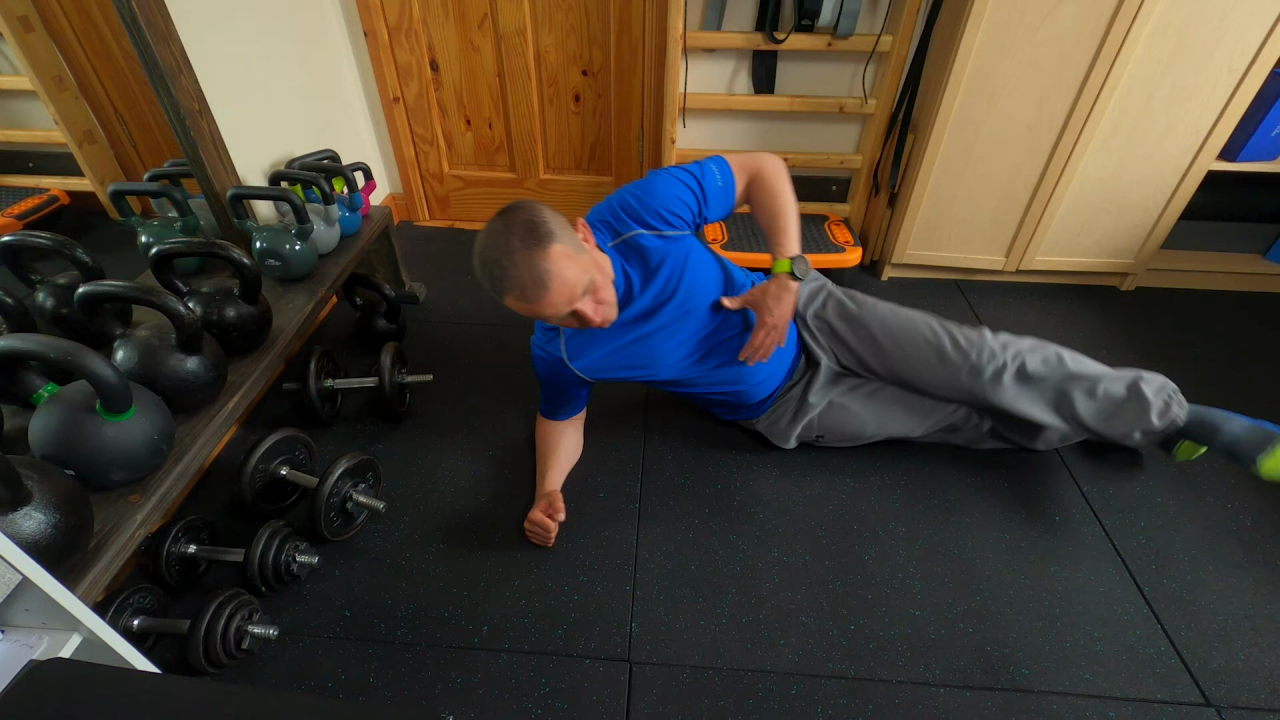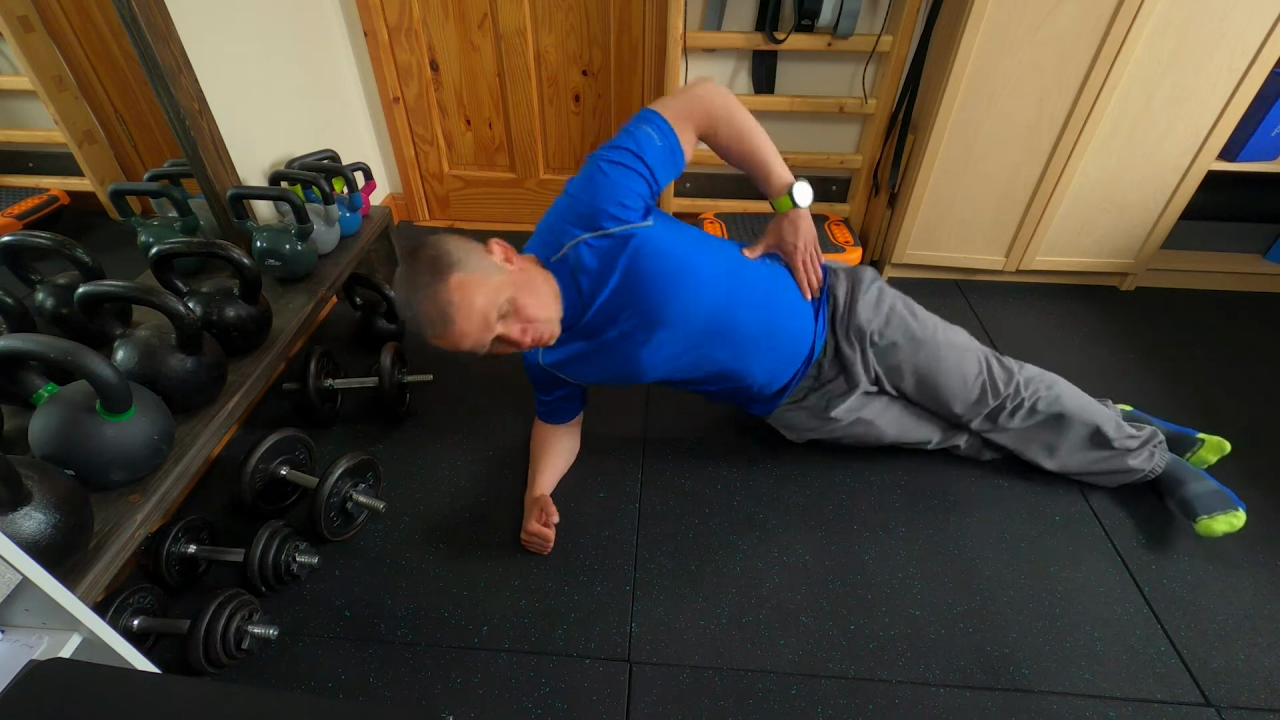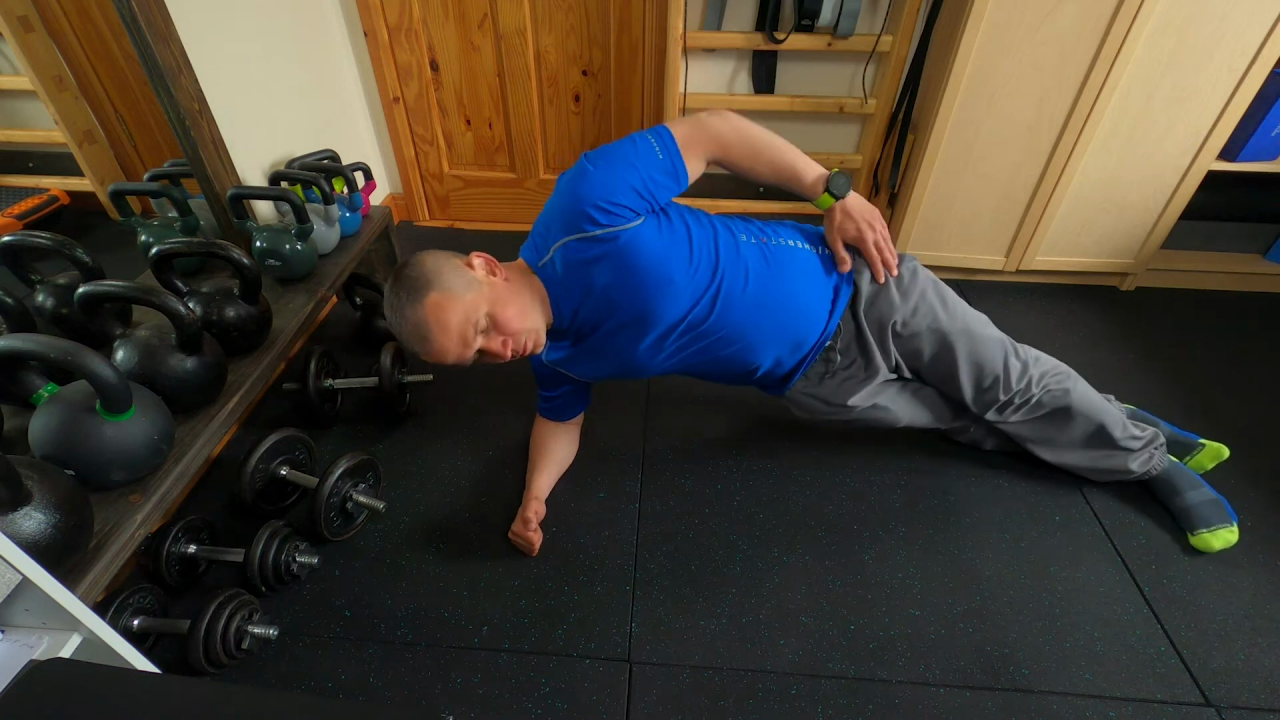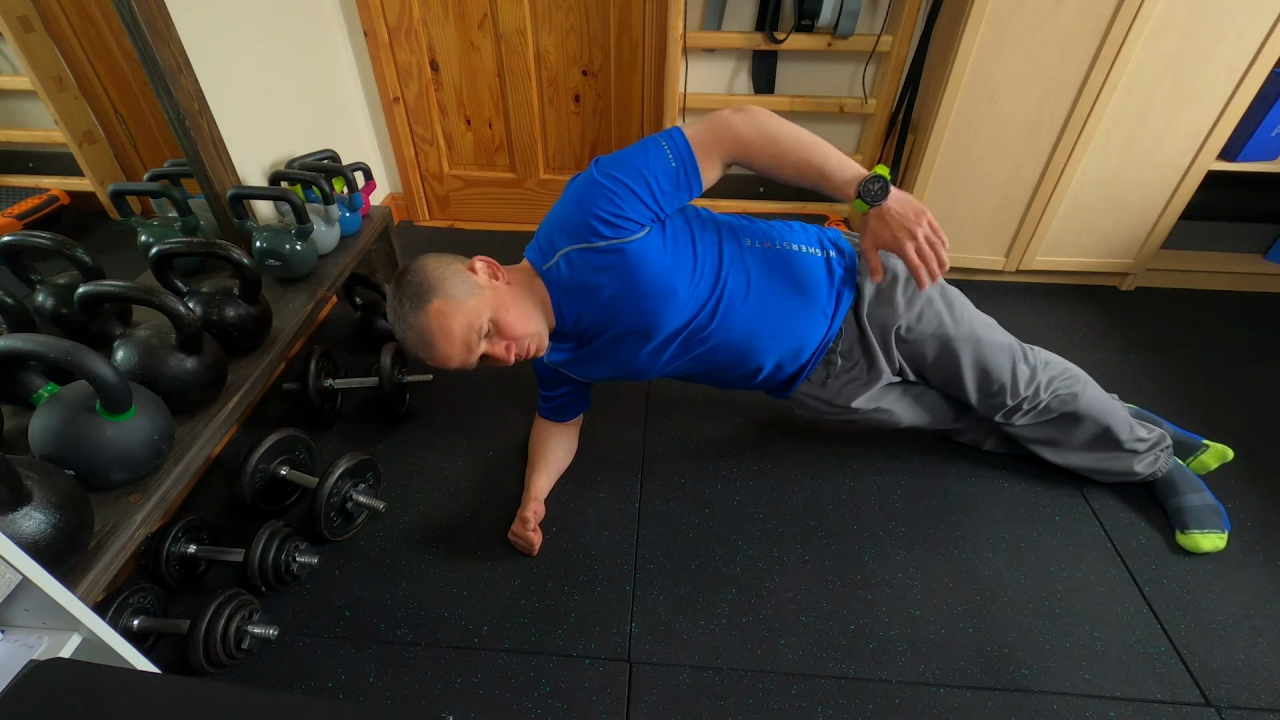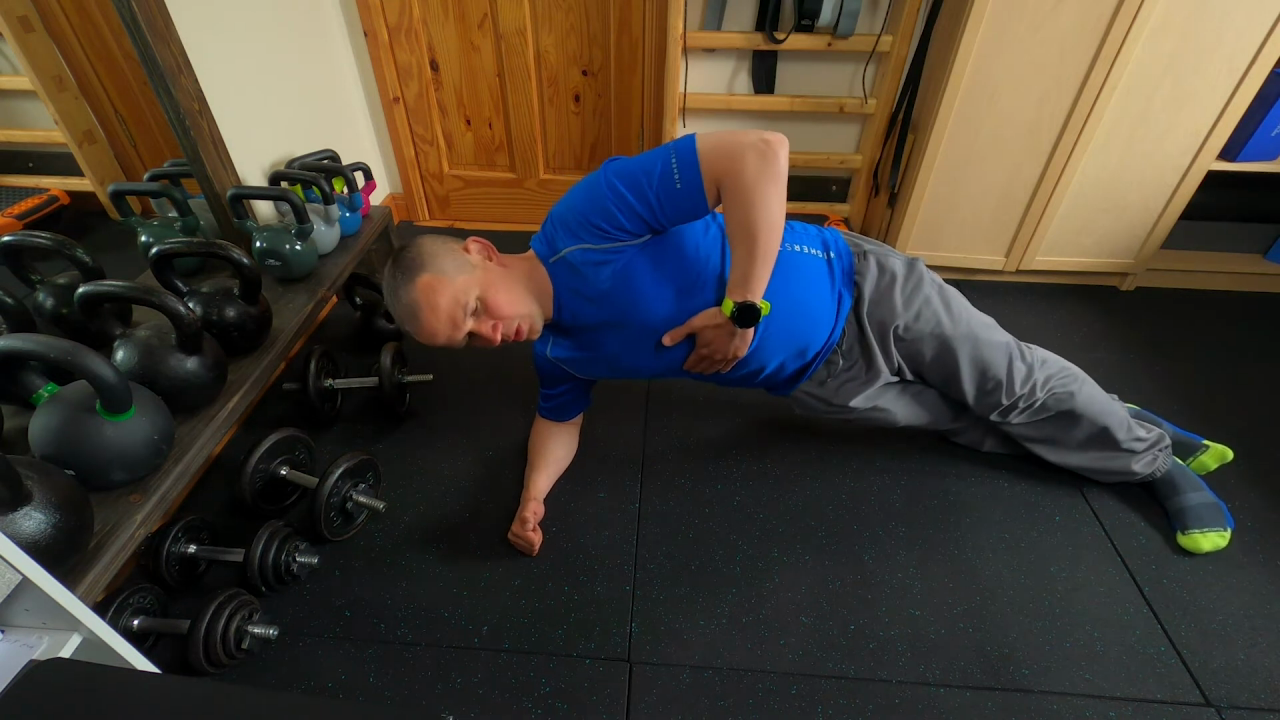
dt=0.7s
person 1, frame 1
left shoulder: (644, 208)
right shoulder: (559, 347)
left elbow: (763, 170)
right elbow: (561, 418)
left wrist: (786, 274)
right wrist: (547, 489)
left hip: (806, 319)
right hip: (785, 413)
left knee: (976, 361)
right knee: (966, 427)
left ankle: (1174, 416)
right ankle: (1105, 429)
person 1, frame 2
left shoulder: (593, 209)
right shoulder: (545, 352)
left elbow: (704, 102)
right elbow: (558, 421)
left wrist: (790, 202)
right wrist: (537, 495)
left hip: (836, 313)
right hip: (800, 402)
left knee: (996, 393)
right knee: (967, 437)
left ankle: (1147, 450)
right ankle: (1127, 443)
person 1, frame 3
left shoulder: (585, 203)
right shoulder: (556, 351)
left elbow: (710, 131)
right elbow: (559, 418)
left wrist: (836, 194)
right wrist: (533, 496)
left hip: (855, 291)
right hip: (817, 378)
left knee: (1010, 382)
right knee: (970, 422)
left ankle: (1144, 445)
right ankle: (1135, 456)
person 1, frame 4
left shoulder: (592, 213)
right shoulder: (556, 351)
left elbow: (731, 131)
right elbow: (559, 417)
left wrist: (871, 192)
right wrist: (533, 497)
left hip: (856, 294)
right hip: (819, 380)
left knee: (1017, 386)
right knee: (974, 425)
left ankle: (1151, 449)
right ankle: (1118, 443)
person 1, frame 5
left shoulder: (591, 216)
right shoulder: (554, 347)
left elbow: (760, 154)
right elbow: (560, 418)
left wrist: (742, 311)
right wrist: (533, 496)
left hip: (857, 293)
right hip: (819, 380)
left knee: (1015, 385)
right knee: (974, 427)
left ankle: (1146, 444)
right ankle: (1130, 451)
